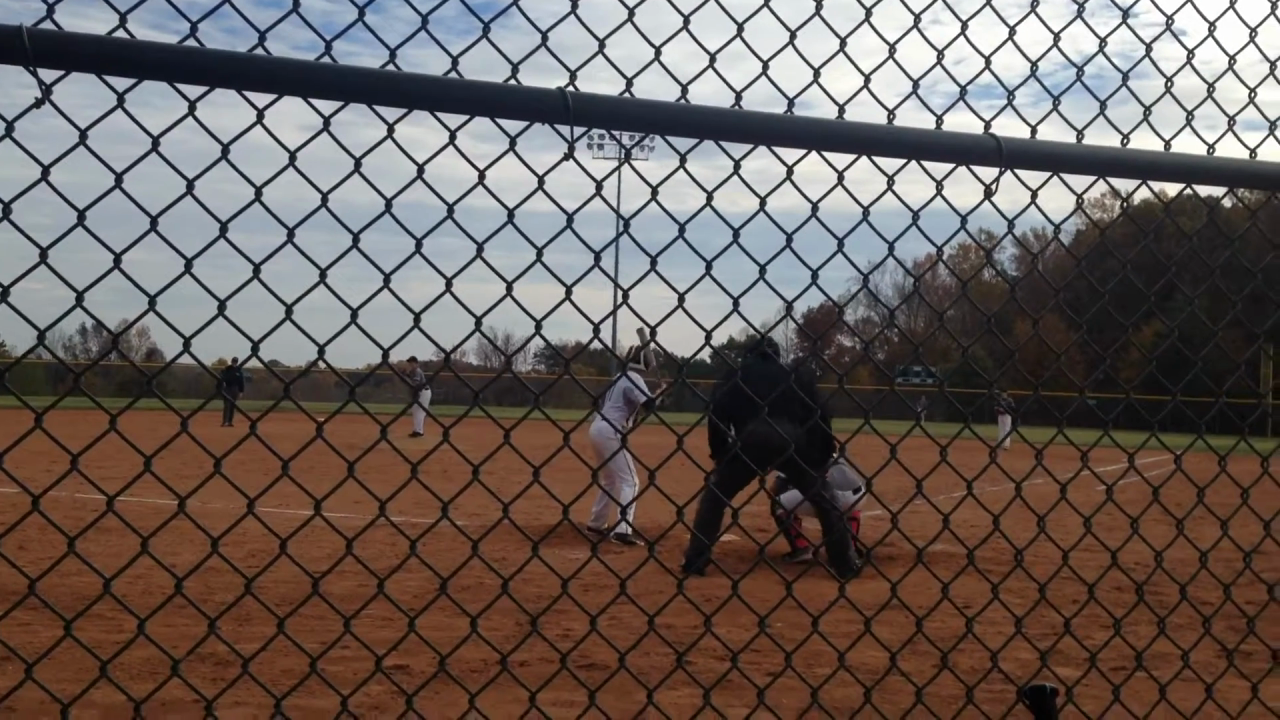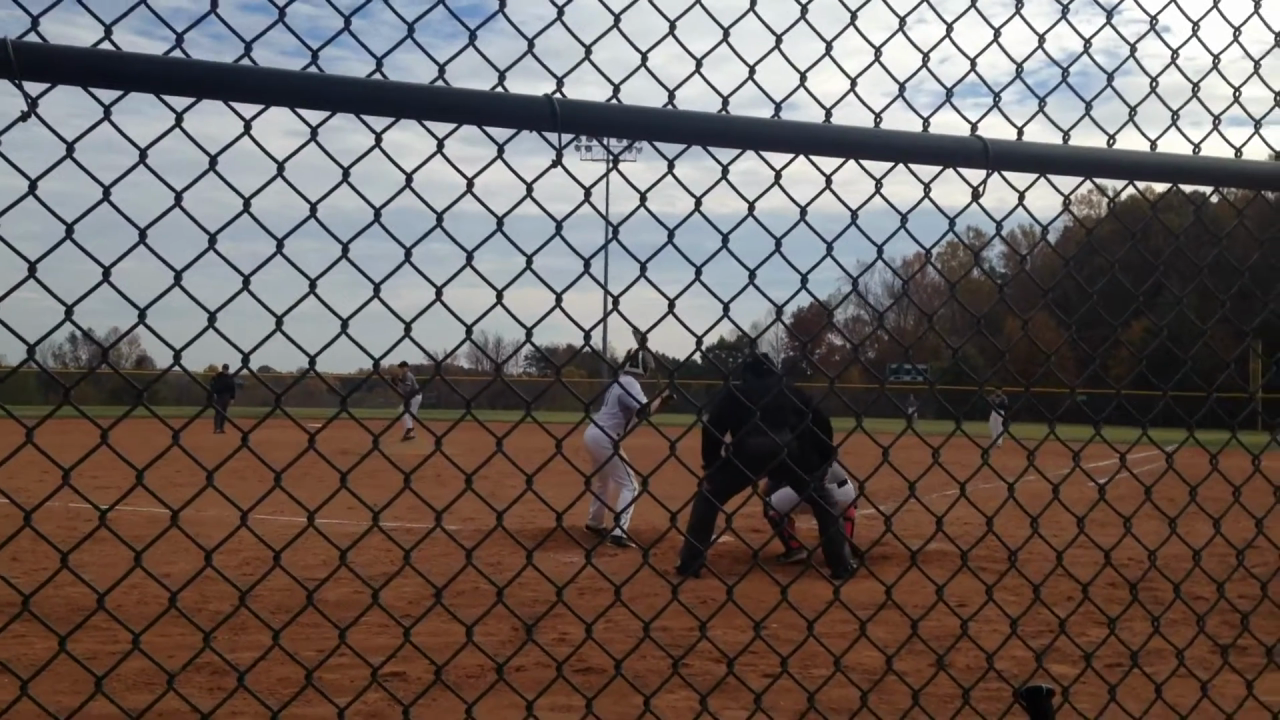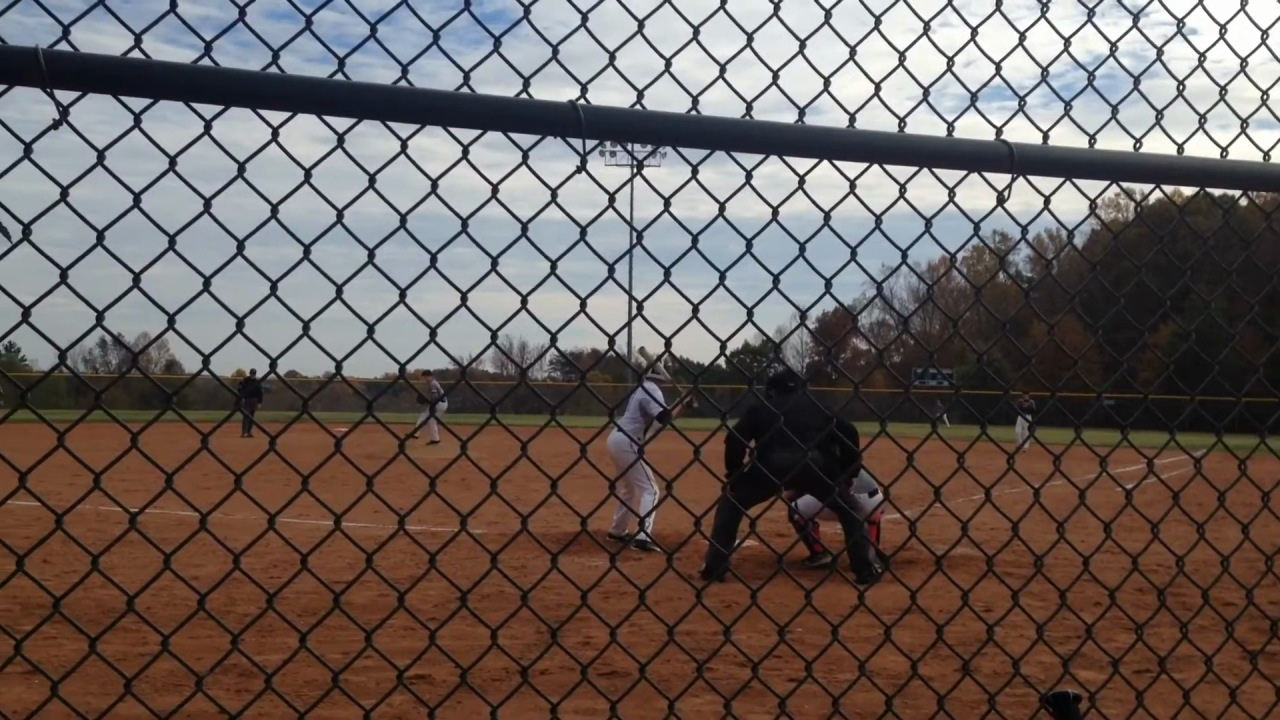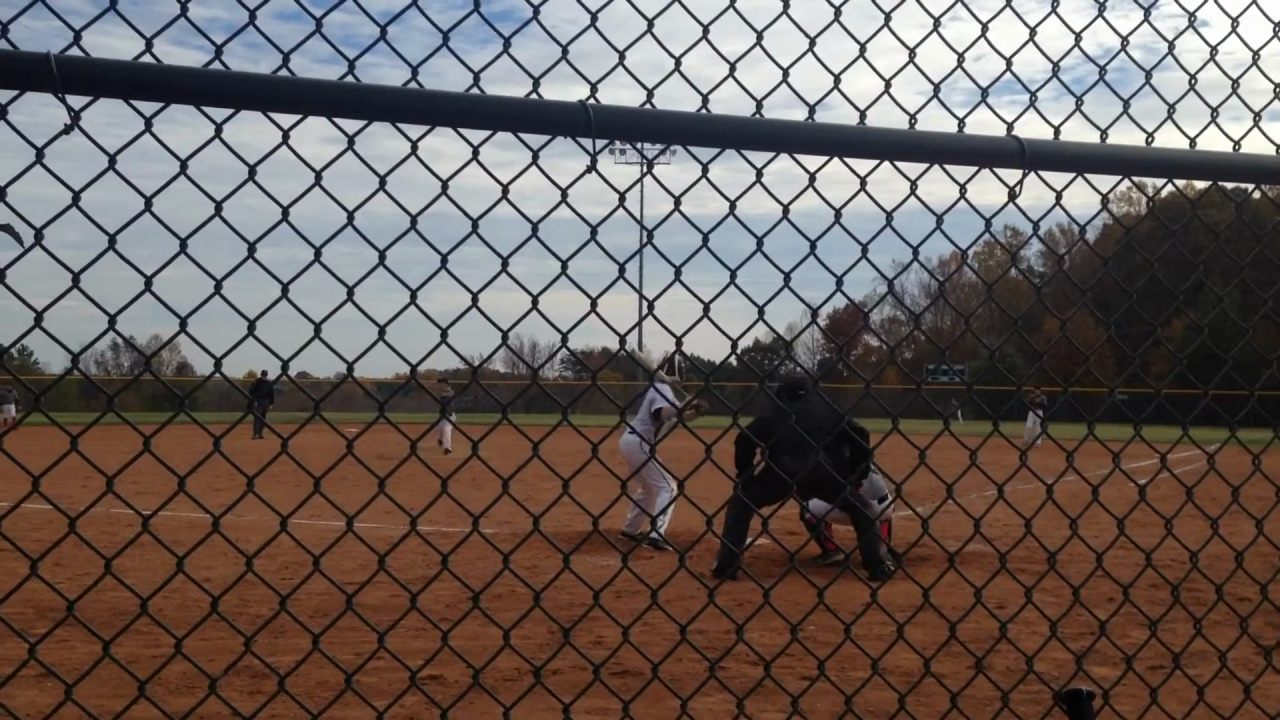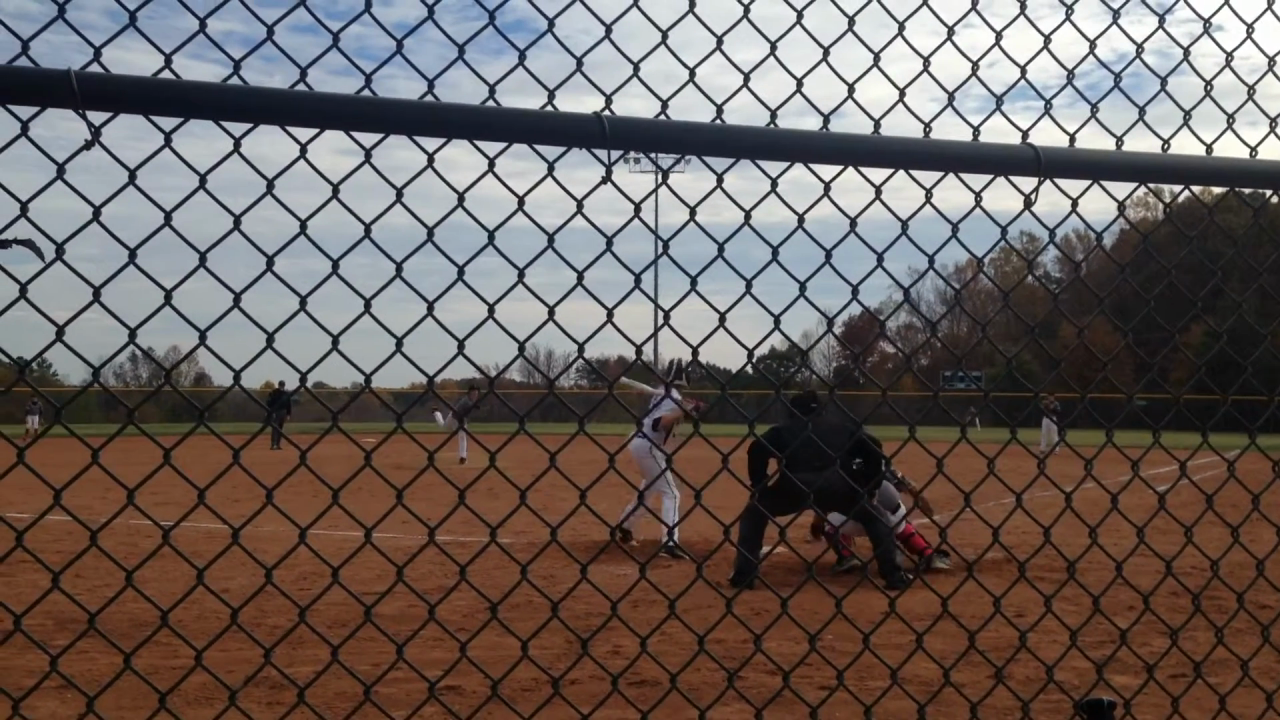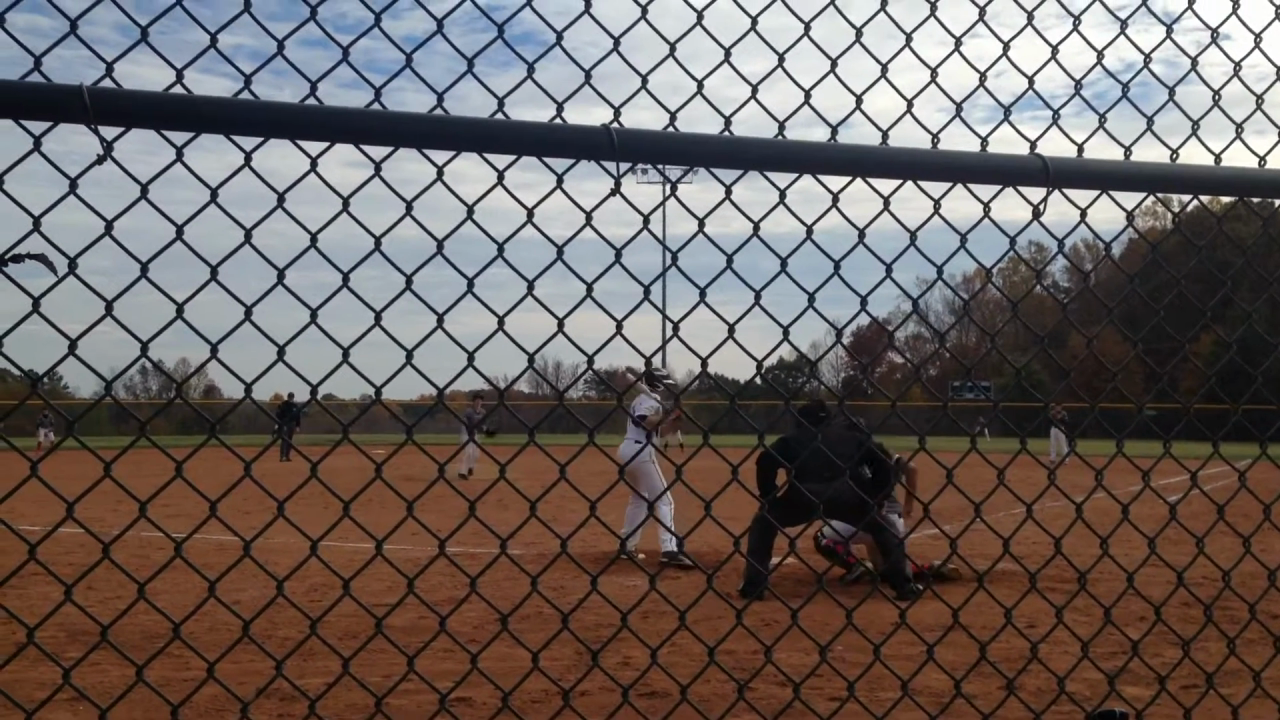
dt=0.4s
person 1, frame 1
left shoulder: (737, 376)
right shoulder: (797, 377)
left elbow: (718, 416)
right elbow: (820, 416)
left wrist: (719, 456)
right wrist: (824, 457)
left hip: (752, 441)
right hip: (794, 442)
left knee: (716, 494)
right knee: (824, 500)
left ankle: (696, 560)
right ankle: (846, 564)
person 1, frame 2
left shoulder: (734, 392)
right shoulder: (793, 392)
left elbow: (712, 428)
right elbow: (822, 425)
left wrist: (710, 468)
right wrist: (823, 467)
left hip: (749, 451)
right hip: (791, 452)
left knee: (708, 496)
right knee: (823, 501)
left ankle: (690, 562)
right ankle: (842, 564)
person 1, frame 3
left shoulder: (760, 408)
right shoulder: (817, 406)
left elbow: (735, 438)
right elbow: (849, 434)
left wrist: (733, 477)
right wrist: (847, 476)
left hip: (772, 466)
right hip: (815, 466)
left knee: (731, 503)
right knee: (848, 508)
left ankle: (714, 566)
right ankle: (866, 569)
person 1, frame 4
left shoulder: (772, 416)
right shoulder: (828, 411)
left elbow: (745, 440)
right elbow: (860, 437)
left wrist: (744, 478)
right wrist: (857, 478)
left hip: (782, 472)
right hip: (824, 471)
left knee: (741, 502)
right knee: (860, 508)
left ankle: (727, 565)
right ankle: (878, 566)
person 1, frame 5
left shoulder: (783, 429)
right shoulder: (841, 426)
left elbow: (757, 450)
right elbow: (872, 449)
left wrist: (758, 487)
right wrist: (869, 489)
left hip: (795, 485)
right hip: (837, 484)
left knee: (754, 512)
right knee: (873, 516)
left ankle: (743, 574)
right ankle: (894, 575)
person 1, frame 6
left shoulder: (792, 439)
right shoulder: (849, 436)
left elbow: (765, 461)
right elbow: (881, 461)
left wrist: (768, 499)
right wrist: (877, 499)
left hip: (804, 496)
right hip: (845, 495)
left knee: (763, 523)
right knee: (881, 527)
left ankle: (752, 585)
right ankle: (903, 586)
person 2, frame 1
left shoulder: (621, 378)
right shoulder: (634, 378)
left elbow: (637, 410)
right elbow: (649, 405)
left wrist: (655, 396)
right wrist: (660, 392)
left hip: (598, 429)
right hip: (610, 432)
left knee: (609, 480)
right knee: (629, 481)
left ankle: (596, 524)
right ankle: (623, 530)
person 2, frame 2
left shoulder: (619, 381)
right shoulder: (630, 383)
left elbow: (637, 413)
right elbow: (645, 412)
left wrist: (660, 401)
right wrist: (661, 397)
left hip: (593, 434)
right hip: (605, 438)
left knee: (603, 481)
right knee: (629, 485)
left ankle: (595, 523)
right ankle: (618, 533)
person 2, frame 3
left shoulder: (643, 388)
right shoulder: (652, 389)
left elbow: (662, 417)
right elbow: (664, 418)
left wrist: (684, 407)
right wrist: (681, 403)
left hip: (617, 439)
right hip: (627, 443)
left knee: (629, 488)
right knee: (649, 489)
left ankle: (617, 530)
right ankle: (642, 537)
person 2, frame 4
left shoulder: (660, 388)
right shoulder: (663, 390)
left elbow: (677, 418)
right elbow: (659, 415)
left wrist: (695, 411)
right wrist: (683, 407)
left hip: (632, 440)
right hip: (638, 443)
left knee: (647, 488)
right knee: (667, 487)
left ankle: (632, 529)
right ankle: (655, 535)
person 2, frame 5
left shoulder: (665, 393)
right shoulder: (673, 397)
left elbow: (670, 418)
right elbow: (658, 423)
left wrist: (690, 409)
right wrist: (683, 412)
left hip: (638, 443)
right hip: (647, 446)
left knee: (650, 486)
right knee: (670, 494)
left ankle: (624, 527)
right ankle: (670, 543)
person 2, frame 6
left shoulder: (639, 399)
right shoulder: (650, 399)
right elbow: (642, 420)
left wrist: (668, 418)
right wrist: (667, 417)
left hip: (626, 450)
right hip: (640, 452)
left knee: (638, 499)
right knee: (663, 501)
left ankle: (627, 547)
right ankle: (669, 550)
